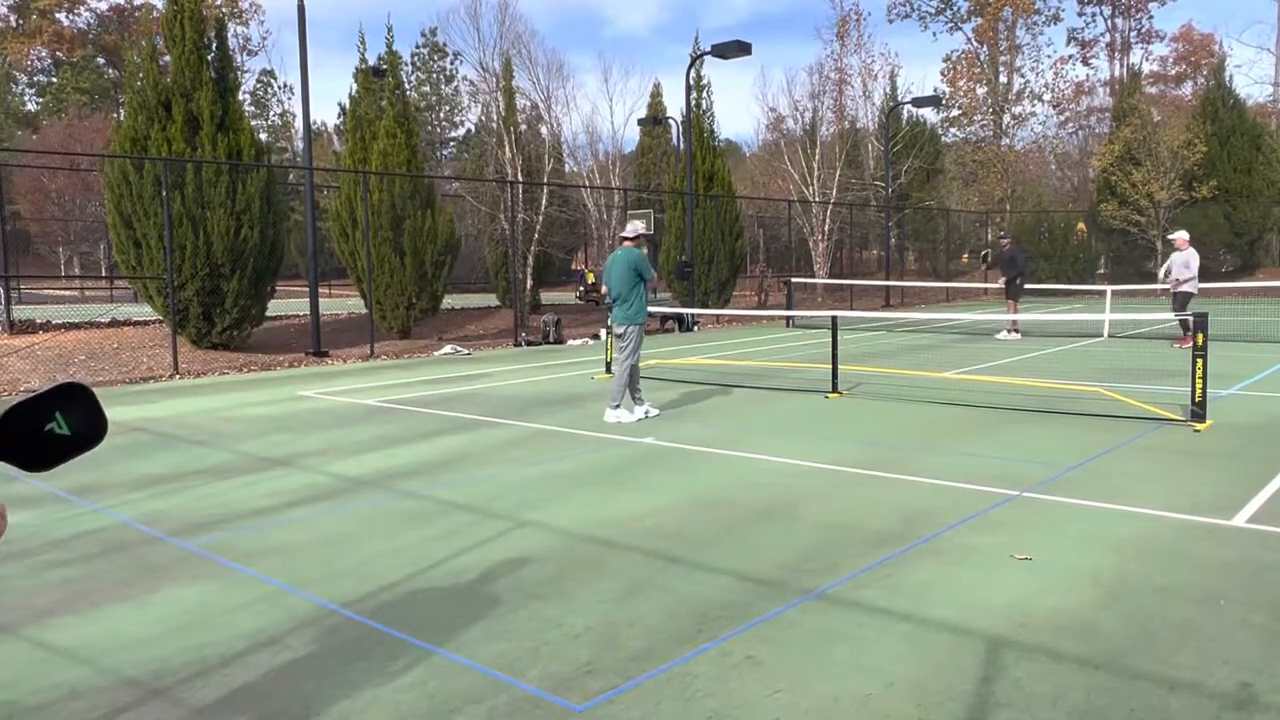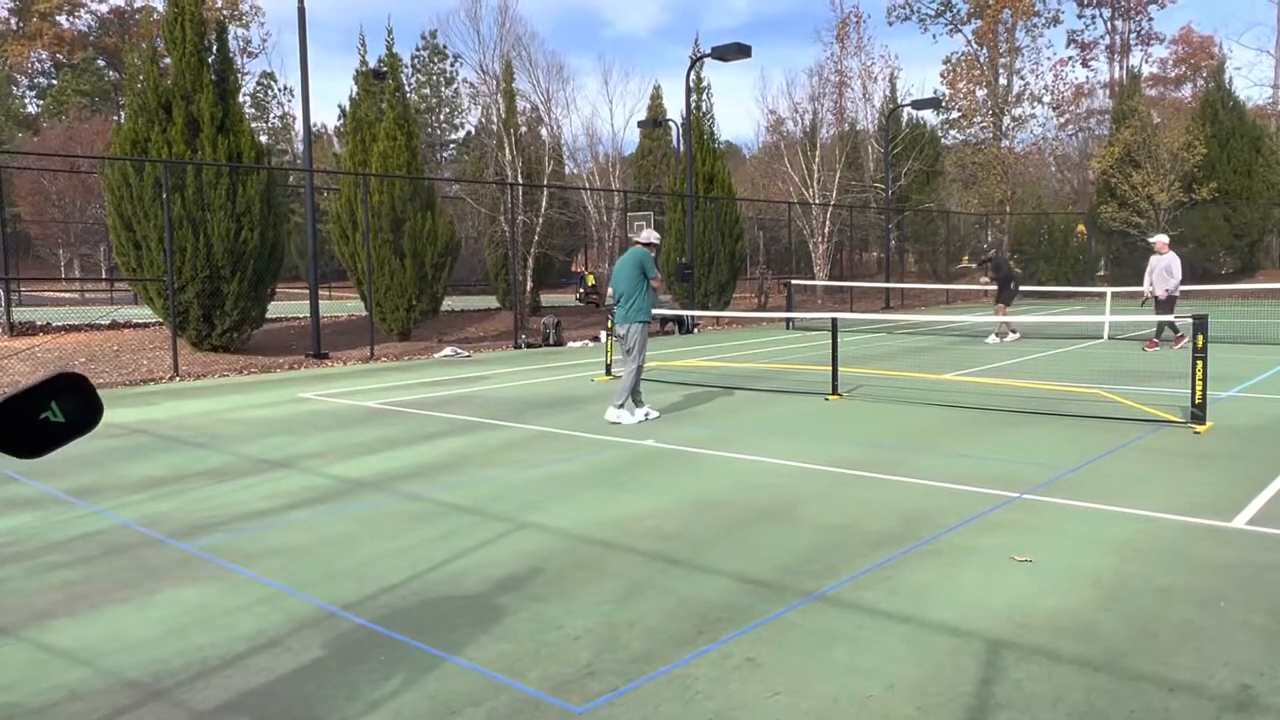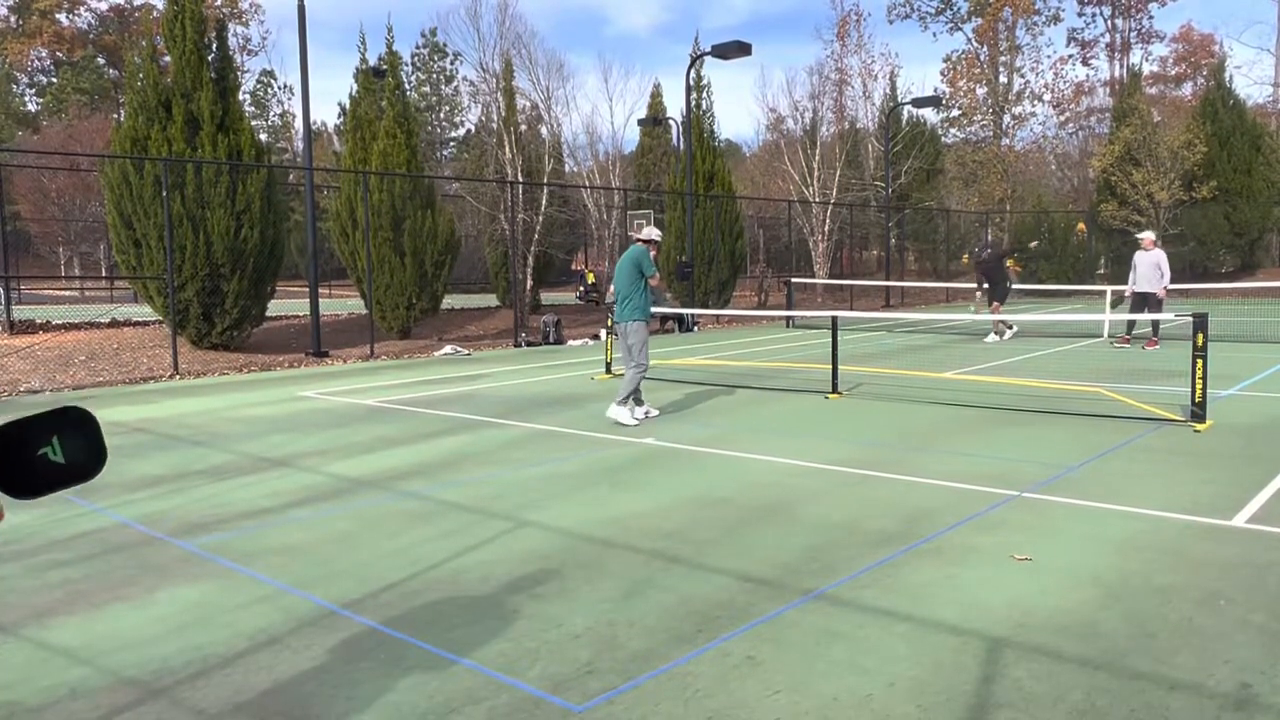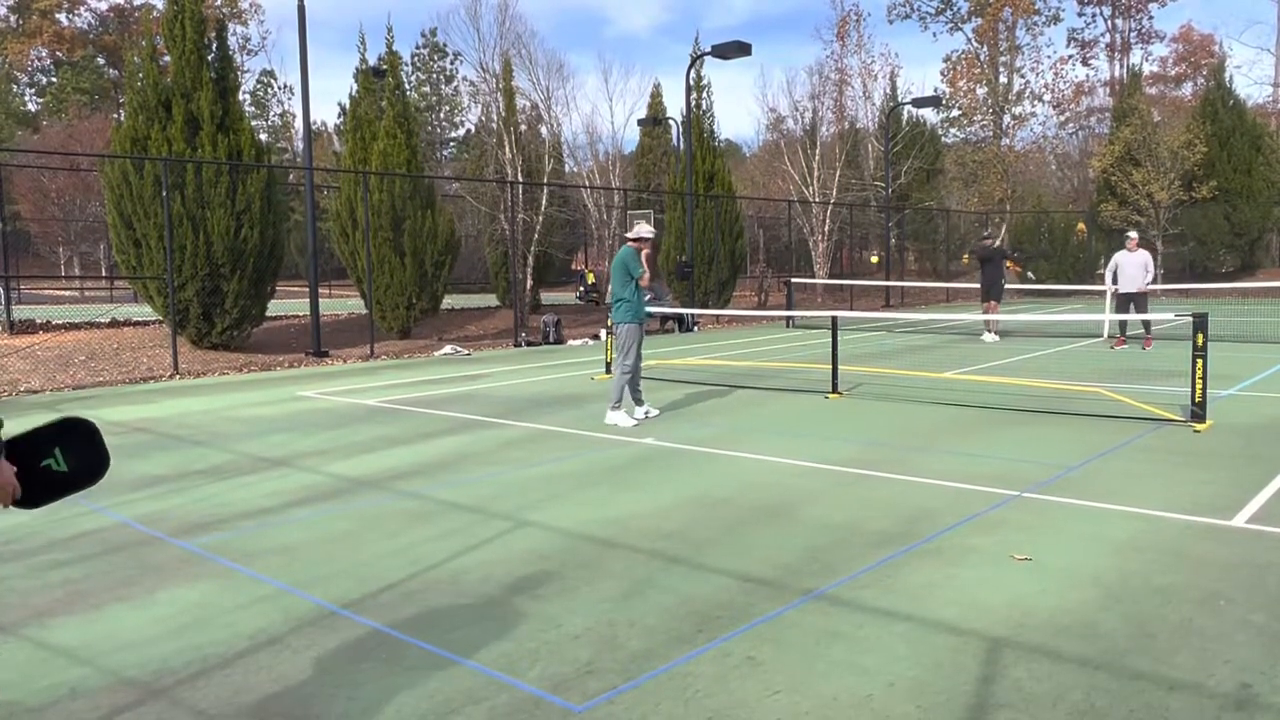
dt=0.4s
person 1, frame 1
left shoulder: (612, 258)
right shoulder: (636, 255)
left elbow: (604, 290)
right elbow: (652, 280)
right wrist: (645, 260)
left hip: (618, 317)
right hip: (632, 318)
left knee: (631, 362)
right knee: (625, 363)
left ankle: (639, 405)
right ankle: (613, 409)
person 1, frame 2
left shoulder: (622, 259)
right shoulder: (643, 254)
left elbow: (610, 292)
right elbow: (656, 283)
right wrist: (651, 263)
left hip: (621, 319)
right hip: (636, 319)
left knee: (633, 365)
right knee: (634, 365)
left ankle: (639, 408)
right ankle: (616, 408)
person 1, frame 3
left shoulder: (626, 255)
right shoulder: (641, 252)
left elbow: (612, 289)
right elbow: (654, 281)
right wrist: (651, 261)
left hip: (622, 317)
right hip: (634, 317)
left knee: (633, 364)
right knee: (639, 364)
left ankle: (638, 406)
right ankle: (618, 404)
person 1, frame 4
left shoulder: (626, 253)
right shoulder: (630, 253)
left elbow: (624, 287)
right elbow: (645, 281)
left wrist: (641, 294)
right wrist: (644, 260)
left hip: (629, 317)
right hip: (628, 318)
left knee: (634, 364)
right knee: (624, 365)
left ankle: (639, 406)
right ankle: (614, 411)
